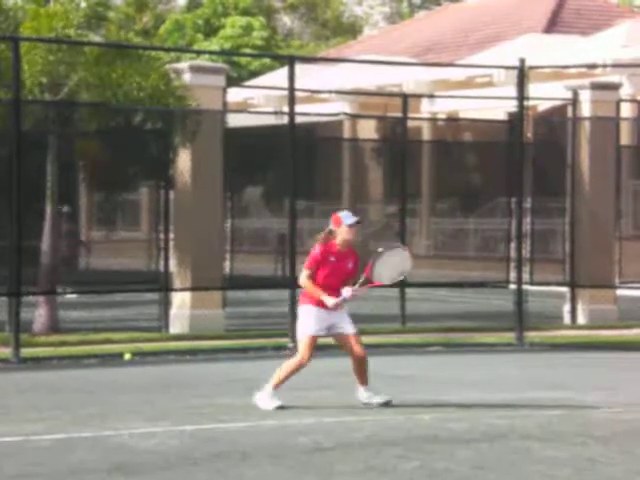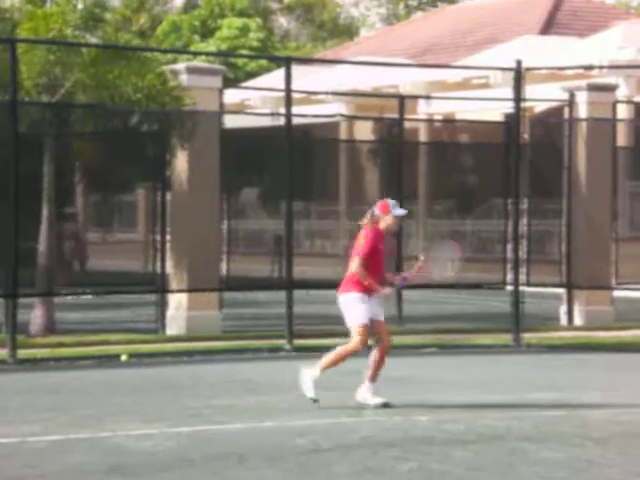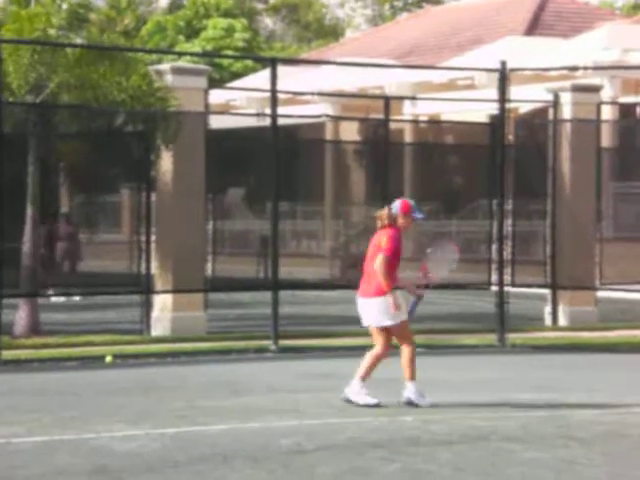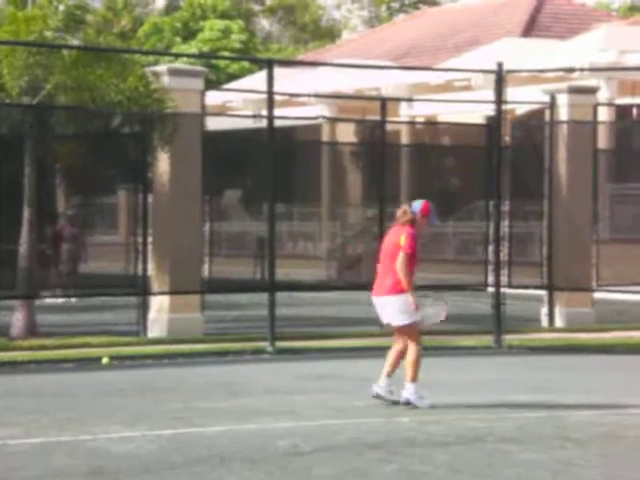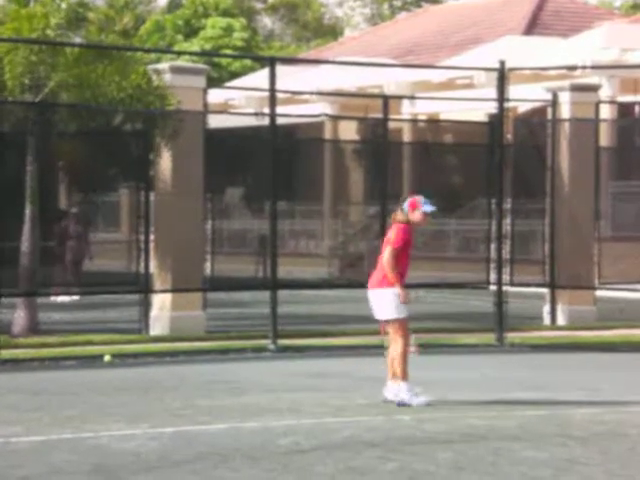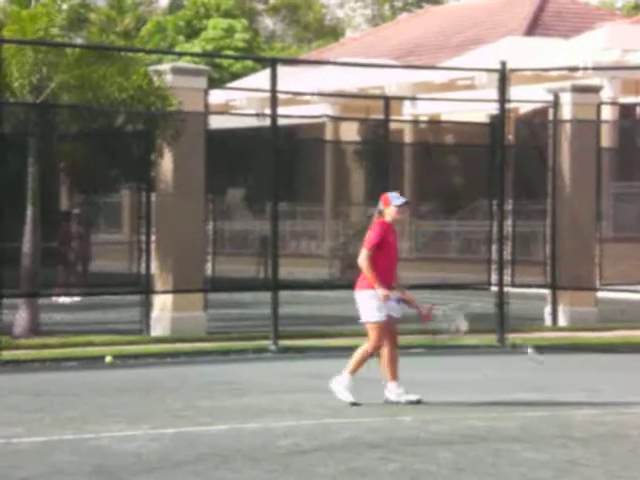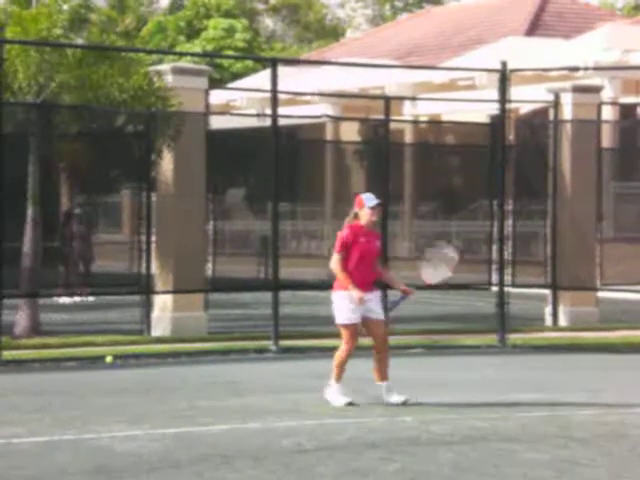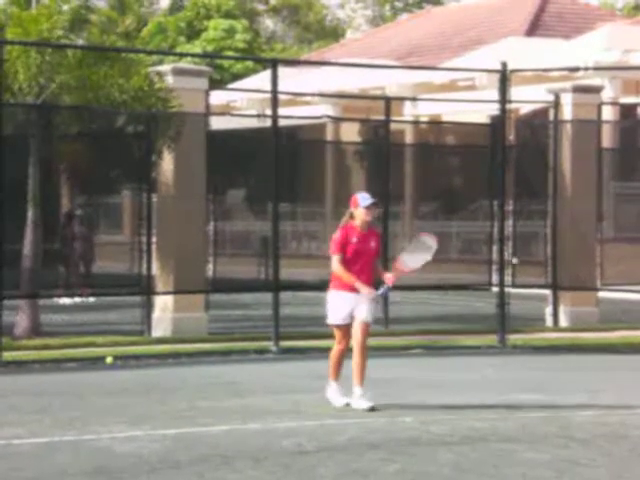
dt=0.3s
person 1, frame 1
left shoulder: (352, 256)
right shoulder: (322, 250)
right elbow: (303, 280)
left wrist: (348, 291)
right wrist: (324, 298)
left hip: (337, 311)
right hip: (313, 308)
left knee: (359, 353)
right knee: (303, 357)
left ankle: (365, 391)
right ankle: (266, 393)
person 1, frame 2
left shoulder: (380, 237)
right shoulder: (370, 235)
right elbow: (355, 268)
left wrist: (391, 279)
right wrist: (378, 287)
left hip: (370, 296)
right hip: (354, 294)
left knee: (384, 343)
right knee: (358, 344)
left ankle: (366, 390)
right ankle: (311, 373)
person 1, frame 3
left shoulder: (382, 234)
right shoulder: (391, 234)
right elbow: (379, 265)
left wrist: (405, 286)
right wrist: (391, 294)
left hip: (366, 297)
right hip: (380, 297)
left knee: (382, 347)
right knee: (408, 342)
left ankle: (356, 387)
right ankle: (411, 391)
person 1, frame 4
left shoulder: (393, 232)
right shoulder: (409, 233)
right elbow: (401, 264)
right wrist: (410, 292)
left hip: (379, 294)
right hip: (396, 294)
left knee: (402, 341)
right knee: (415, 342)
left ankle: (383, 385)
right ankle: (410, 392)
person 1, frame 5
left shoulder: (402, 230)
right shoulder: (402, 228)
right elbow: (386, 258)
right wrist: (399, 286)
left hip: (382, 289)
right hip: (385, 289)
left knee: (398, 340)
right knee: (401, 339)
left ankle: (395, 389)
right ankle: (401, 389)
person 1, frame 6
left shoulder: (391, 231)
right shoulder: (379, 228)
right elbow: (363, 260)
left wrist: (401, 291)
right wrist: (379, 287)
left hip: (381, 292)
right hip: (370, 292)
left knee: (391, 340)
right knee: (375, 343)
left ankle: (393, 389)
right ankle: (342, 380)
person 1, frame 7
left shoulder: (375, 236)
right shoulder: (349, 232)
right elbow: (334, 264)
left wrist: (395, 284)
right wrist: (352, 289)
left hip: (370, 294)
right hip: (346, 294)
left knee: (382, 341)
right knee: (349, 343)
left ankle: (384, 389)
right ankle: (333, 388)
person 1, frame 8
left shoulder: (375, 235)
right shoulder: (343, 233)
right elbow: (336, 266)
left wrist: (385, 276)
right wrist: (360, 286)
left hip: (365, 296)
right hip: (341, 293)
left knee: (360, 343)
right knee: (342, 344)
left ankle: (358, 393)
right ankle: (333, 387)
